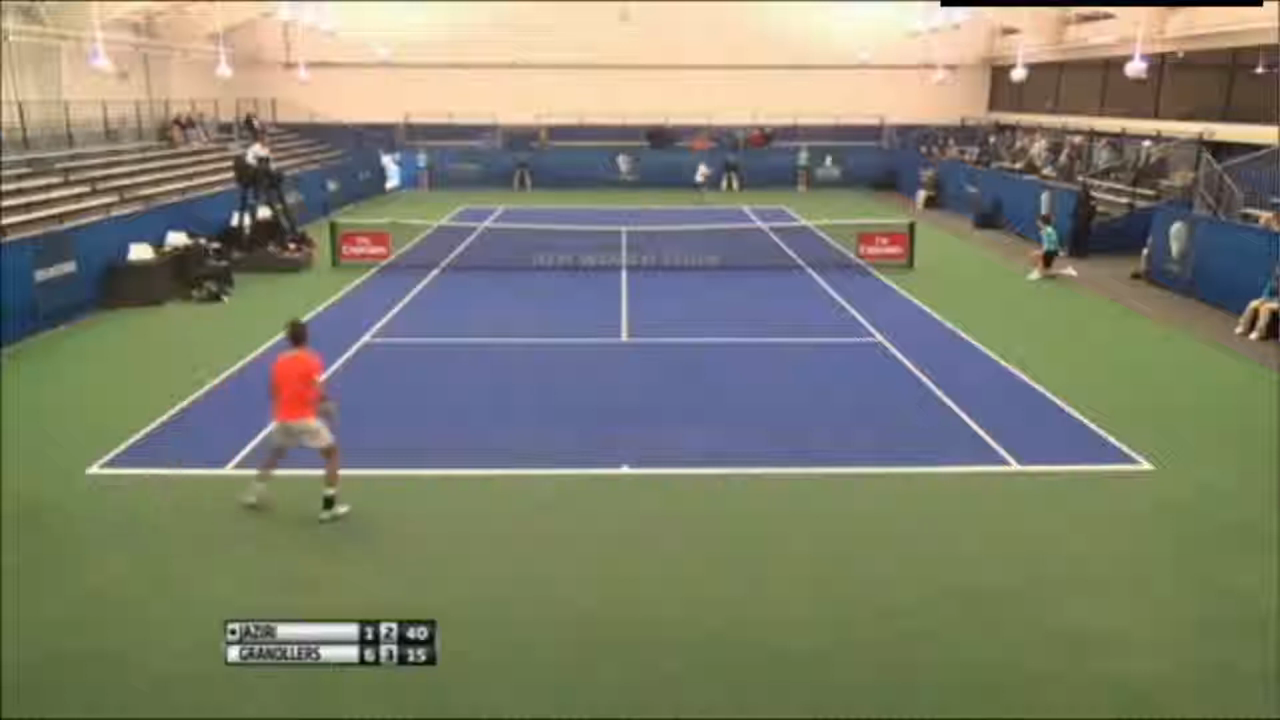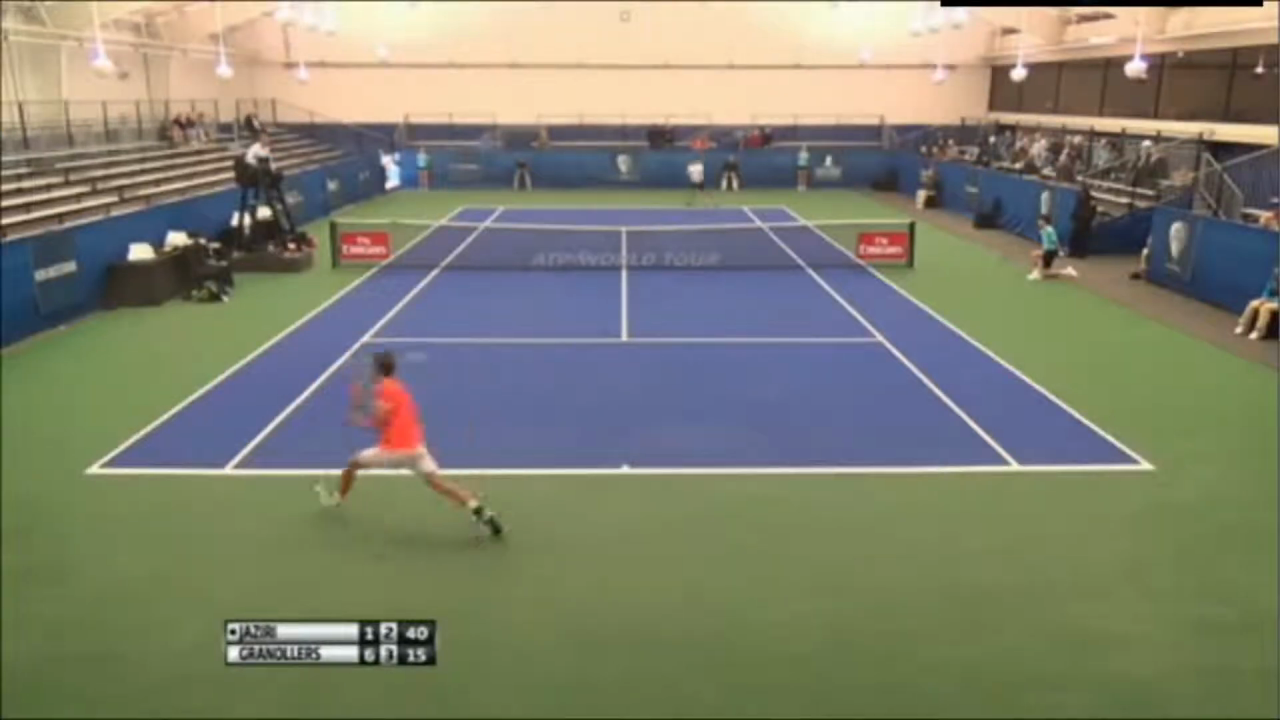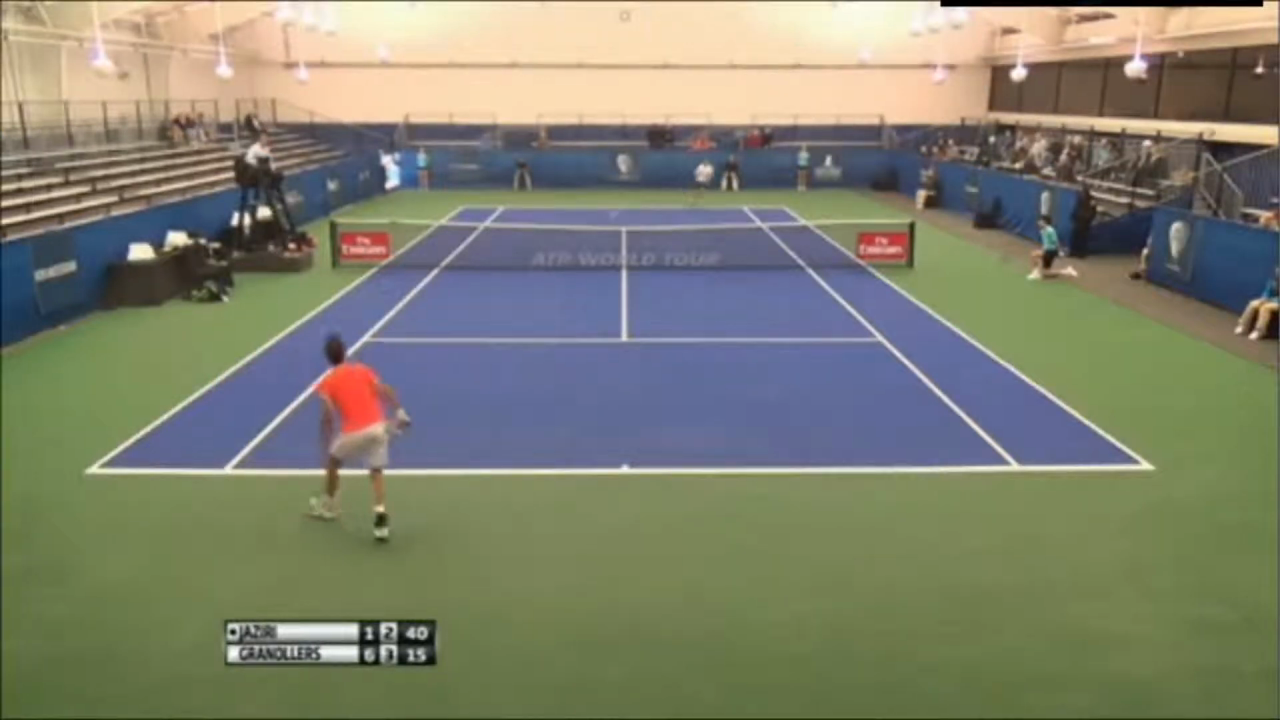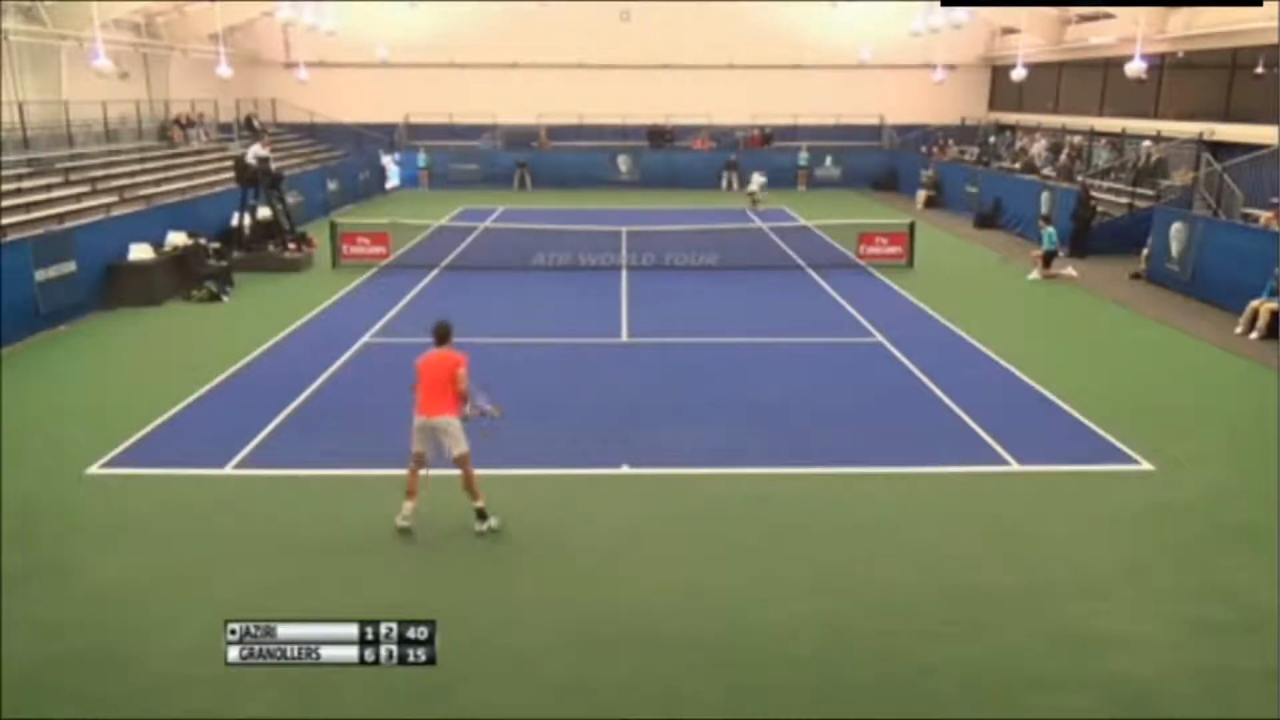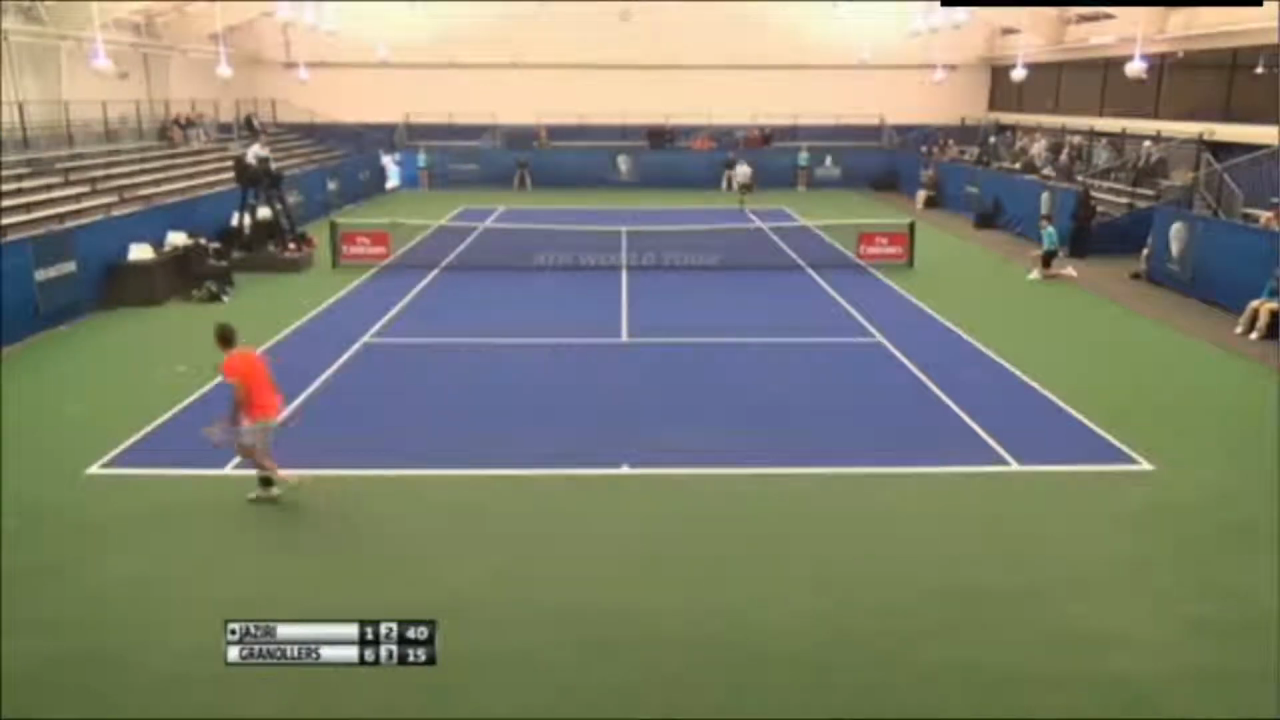
dt=1s
person 1, frame 1
left shoulder: (279, 362)
right shoulder: (313, 360)
left elbow: (274, 393)
right elbow: (319, 394)
right wrist: (326, 406)
left hip: (283, 419)
right hip: (306, 420)
left knee: (274, 454)
right knee: (332, 454)
left ankle: (254, 494)
right ankle: (329, 506)
person 1, frame 2
left shoulder: (383, 388)
right shoulder: (398, 388)
left elbow: (382, 420)
left hip: (394, 450)
right hip: (416, 448)
left knee: (353, 464)
right knee: (440, 484)
left ankle: (335, 499)
right ankle: (483, 515)
person 1, frame 3
left shoulder: (327, 382)
right shoulder: (362, 370)
left elbow: (328, 416)
right elbow: (386, 392)
left wrist: (325, 441)
right wrist: (400, 412)
left hip: (353, 432)
right hip: (377, 427)
left knee: (333, 464)
right knee: (377, 474)
left ankle: (325, 506)
right ankle: (380, 522)
person 1, frame 4
left shoulder: (421, 360)
right shoulder: (457, 358)
right elbow: (462, 389)
right wrist: (465, 407)
left hip: (422, 417)
right hip: (445, 417)
left knee: (416, 466)
right knee: (465, 466)
left ankle: (406, 516)
right ankle: (482, 517)
person 1, frame 5
left shoulder: (229, 364)
right shoulder: (253, 354)
left elbow: (239, 397)
left wrist: (233, 419)
left hip: (260, 414)
right hip: (274, 407)
left knee: (246, 452)
right knee: (256, 448)
left ankle: (281, 478)
right ankle: (268, 486)
